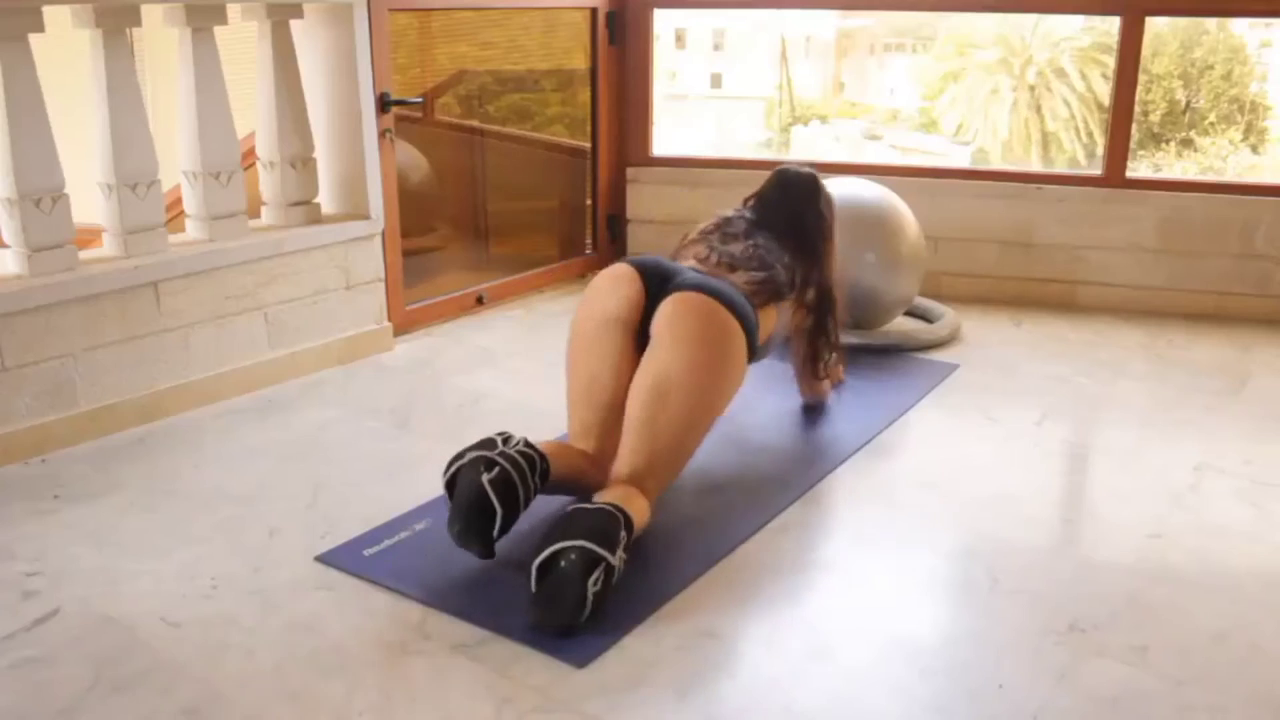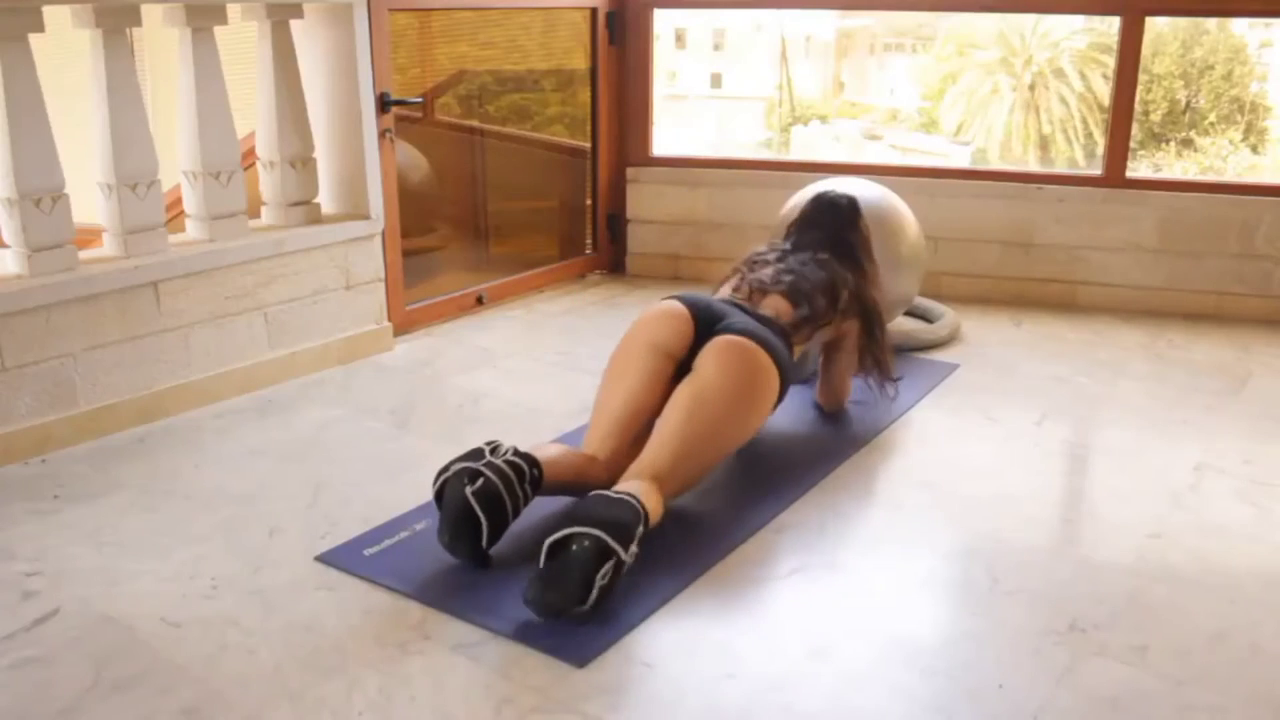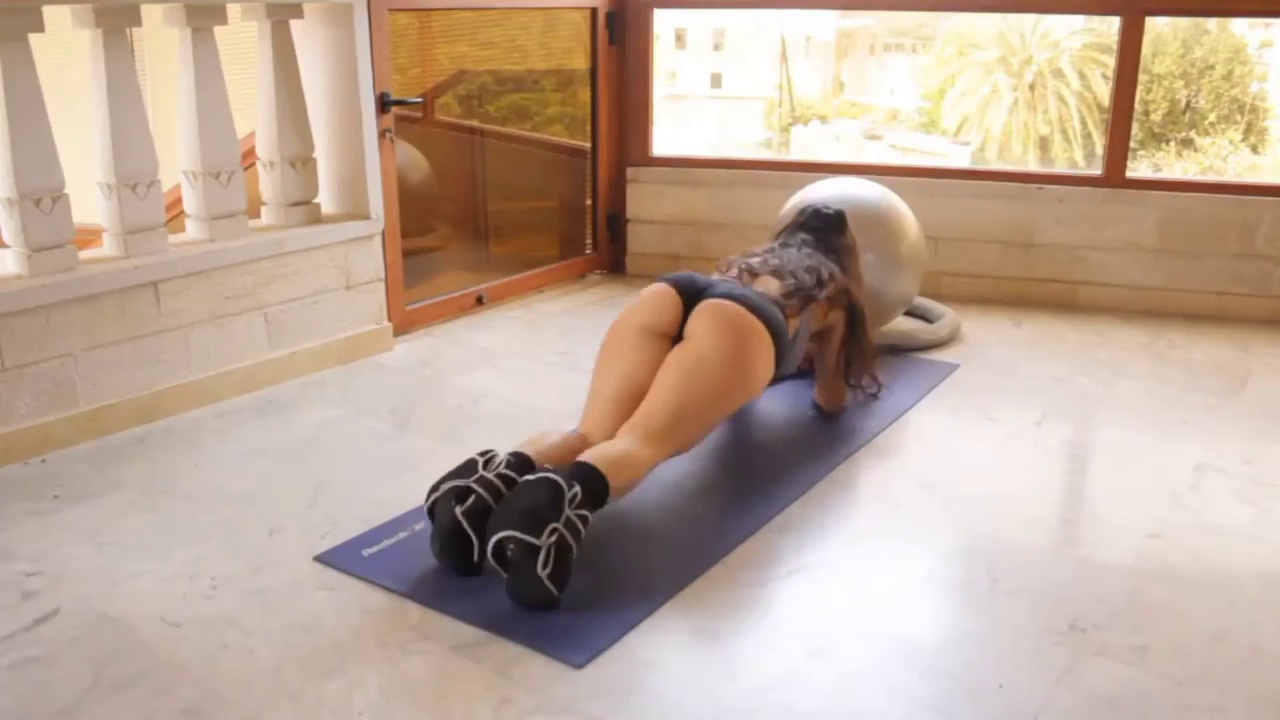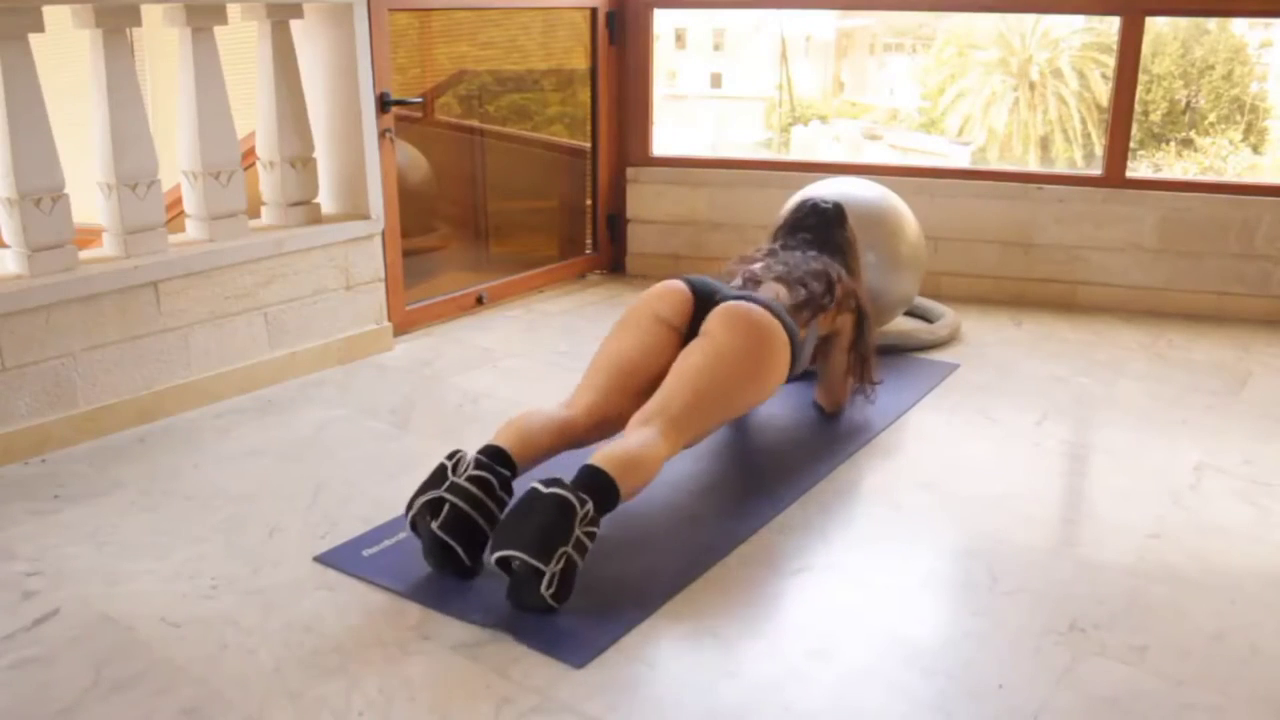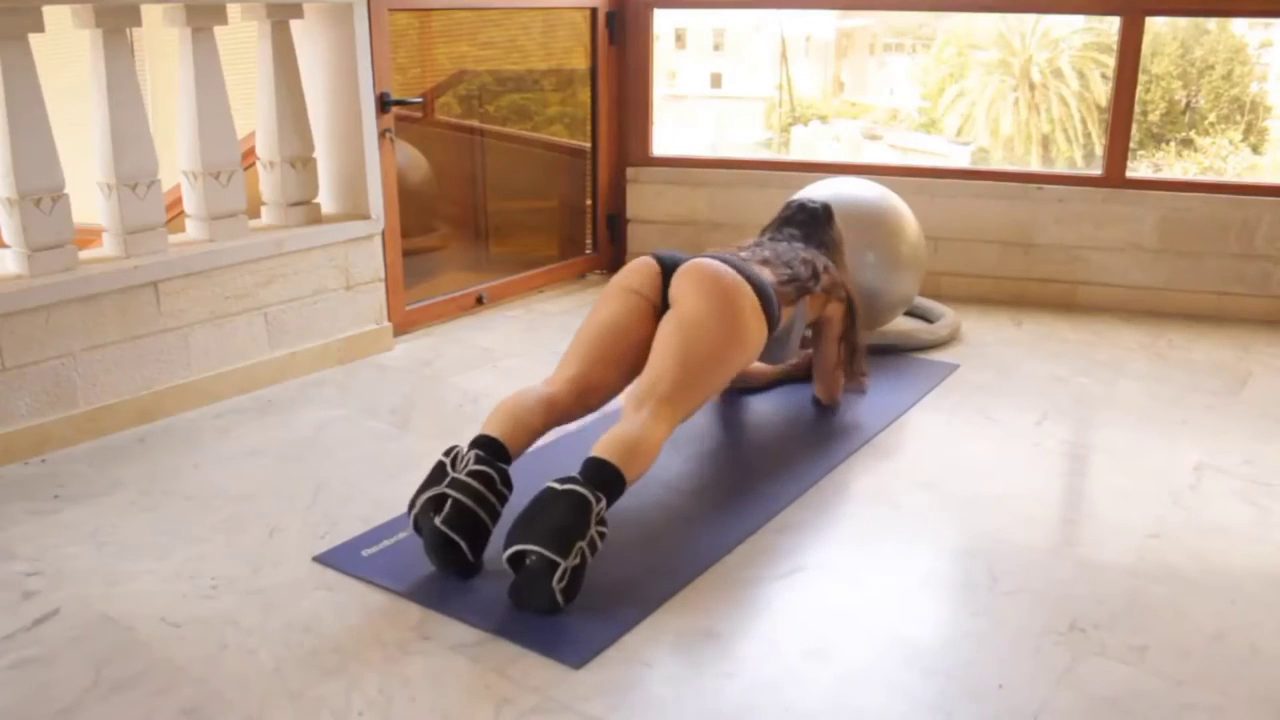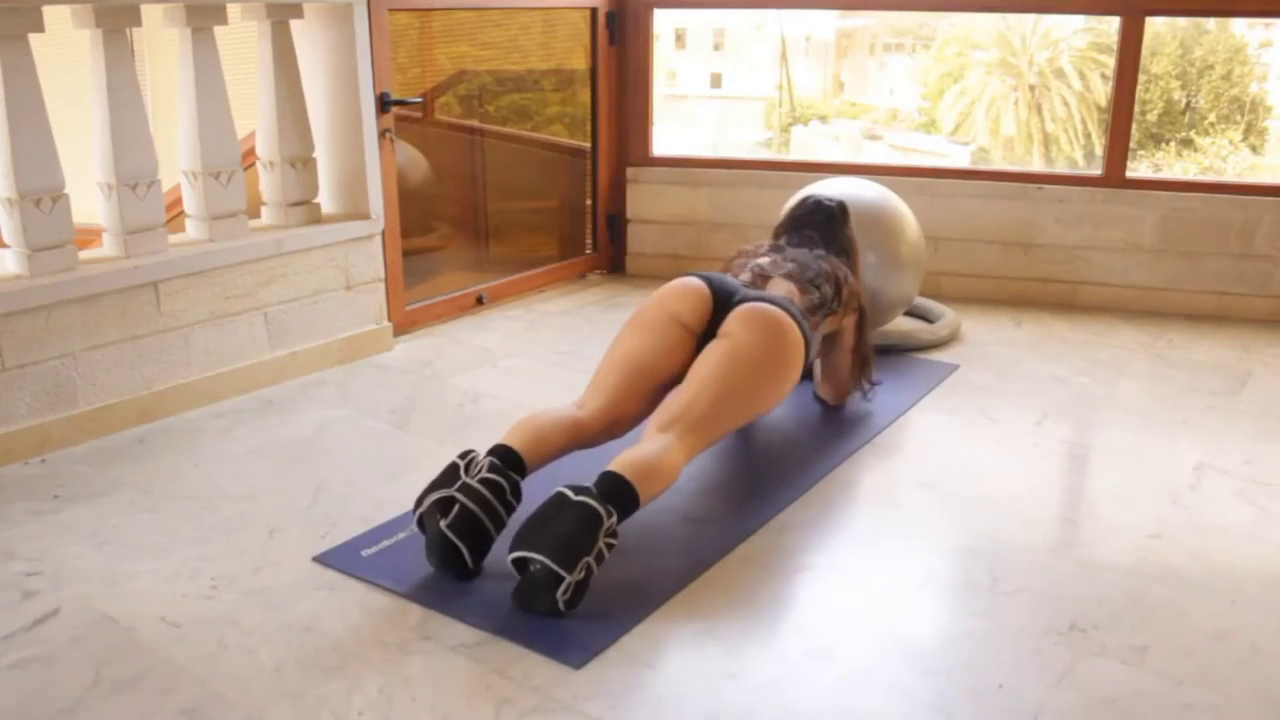
dt=0.4s
person 1, frame 1
left shoulder: (710, 231)
right shoulder: (805, 281)
right elbow: (812, 390)
left wrist: (675, 409)
right wrist: (828, 379)
left hip: (623, 279)
right hip: (708, 318)
left knee: (590, 462)
right knee: (632, 485)
left ankle: (521, 465)
right ankle: (598, 535)
person 1, frame 2
left shoulder: (759, 258)
right shoulder: (849, 296)
right elbow: (832, 402)
left hip: (676, 312)
right hip: (749, 352)
left knee: (596, 463)
right knee: (643, 483)
left ankle: (514, 469)
right ankle: (612, 522)
person 1, frame 3
left shoulder: (750, 259)
right shoulder: (835, 289)
right elbow: (830, 400)
left wrist: (791, 357)
right wrist: (813, 358)
left hip: (668, 293)
right hip: (741, 324)
left knee: (595, 436)
right knee: (641, 442)
left ankle: (504, 474)
right ankle: (561, 497)
person 1, frame 4
left shoulder: (755, 261)
right shoulder: (841, 294)
left elbow: (712, 379)
right elbow: (832, 402)
left wrist: (793, 361)
right wrist: (815, 361)
left hip: (679, 293)
right hip: (755, 330)
left knee: (579, 415)
right knee: (654, 432)
left ankle: (482, 474)
right ankle: (574, 505)
person 1, frame 5
left shoulder: (746, 253)
right shoulder: (827, 282)
left elbow: (724, 372)
right elbow: (828, 394)
left wrist: (791, 369)
right wrist: (813, 365)
left hip: (654, 269)
right hip: (720, 288)
left knee: (561, 392)
right knee: (649, 414)
left ankle: (477, 466)
right ankle: (580, 501)
person 1, frame 6
left shoulder: (752, 255)
right shoulder: (842, 288)
right elbow: (835, 393)
left wrist: (796, 363)
right wrist: (816, 360)
left hip: (693, 291)
right hip: (771, 328)
left knee: (590, 413)
right knee: (671, 437)
left ankle: (491, 474)
right ankle: (593, 510)
